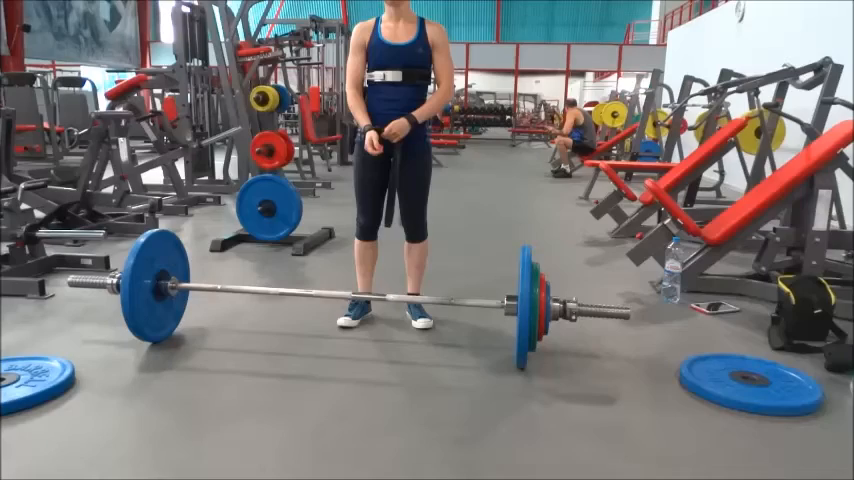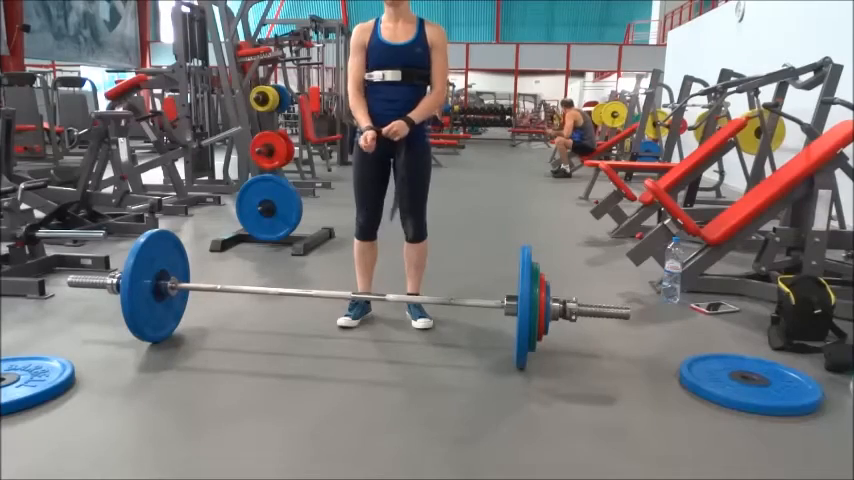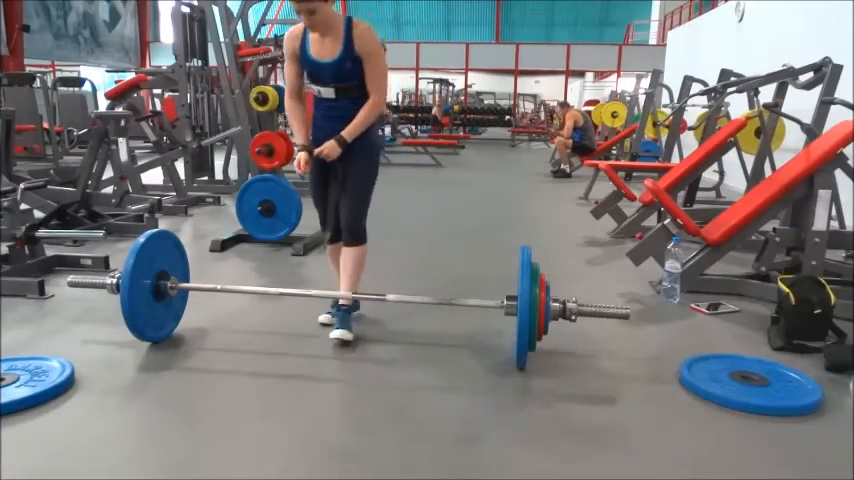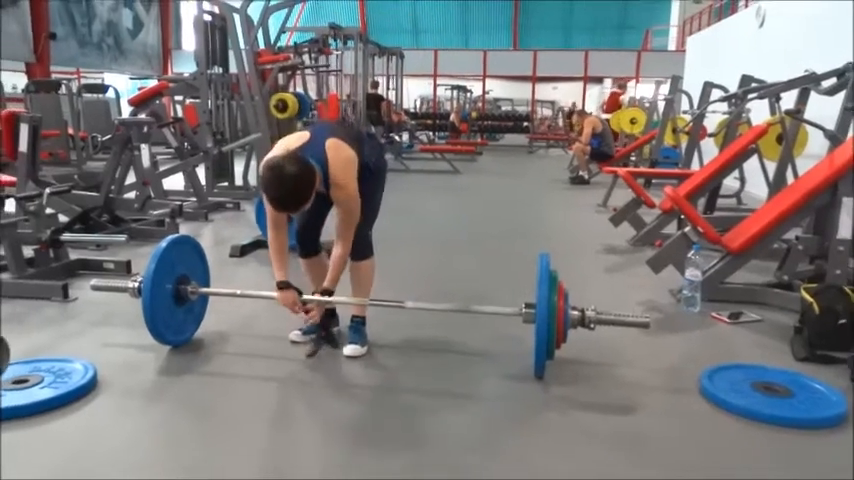
dt=1s
person 1, frame 1
left shoulder: (433, 32)
right shoulder: (364, 31)
left elbow: (446, 88)
right elbow: (353, 88)
left wrist: (410, 120)
right wrist: (367, 128)
left hip: (414, 141)
right hip: (371, 139)
left knee: (414, 222)
right knee: (367, 221)
left ankle: (414, 300)
right ankle: (362, 299)
person 1, frame 2
left shoulder: (432, 33)
right shoulder: (363, 32)
left elbow: (439, 90)
right elbow: (354, 89)
left wrist: (408, 122)
right wrist: (366, 127)
left hip: (412, 138)
right hip: (370, 137)
left knee: (414, 221)
right knee: (366, 221)
left ankle: (413, 300)
right ankle: (362, 298)
person 1, frame 3
left shoulder: (361, 35)
right shoulder: (293, 39)
left elbow: (378, 98)
right elbow: (293, 98)
left wrist: (341, 140)
right wrist: (303, 145)
left hip: (360, 141)
right hip: (321, 139)
left knee: (352, 223)
right knee: (329, 225)
left ankle: (346, 308)
right ankle: (345, 295)
person 1, frame 4
left shoulder: (342, 180)
right shoulder: (271, 169)
left elbow: (343, 242)
right elbow: (276, 230)
left wrist: (325, 294)
right wrist: (283, 284)
left hip: (367, 164)
right hip: (317, 159)
left knee: (358, 238)
right knee: (304, 235)
left ankle: (358, 322)
right ankle: (328, 315)
